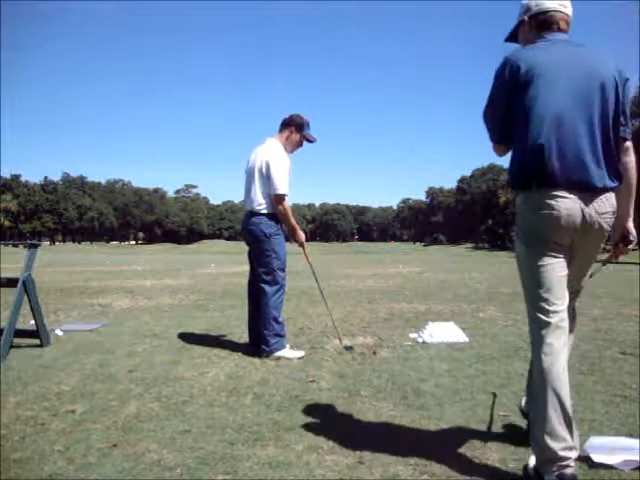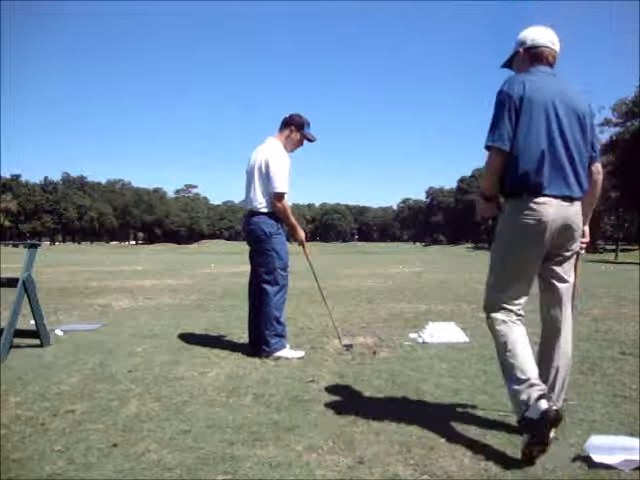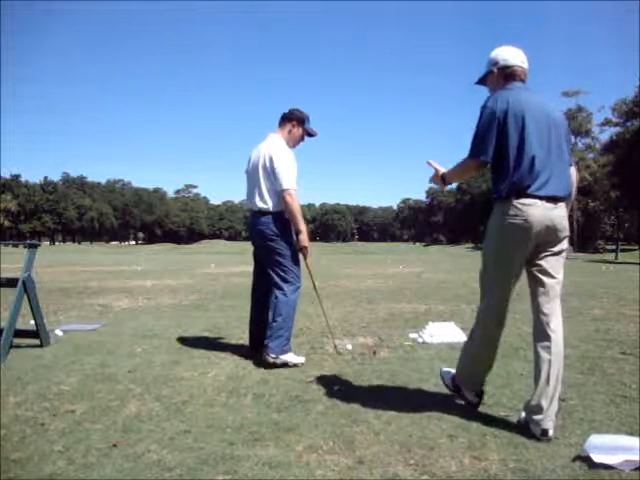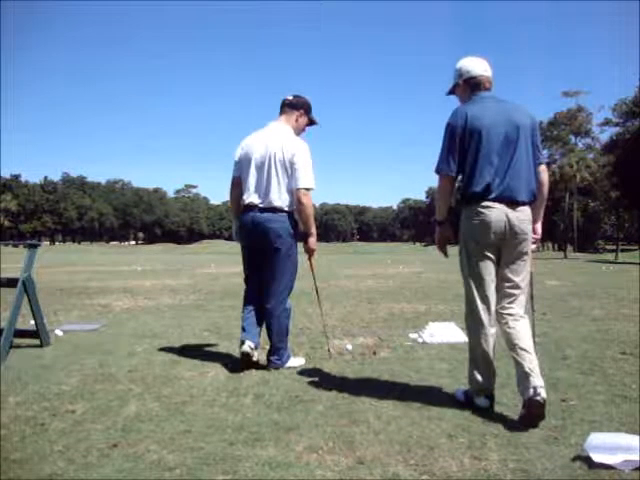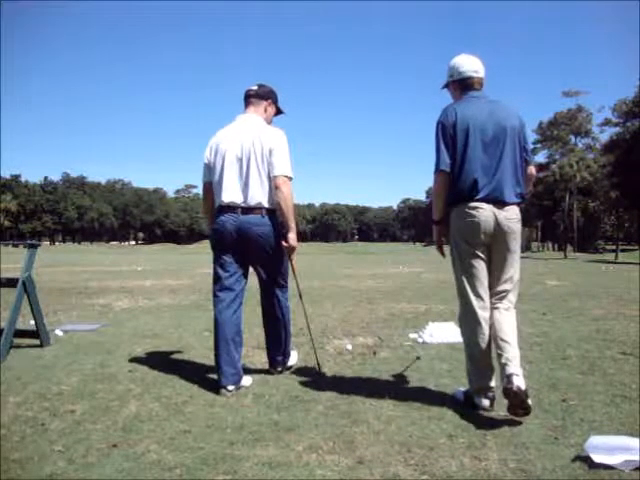
dt=0.5s
person 1, frame 1
left shoulder: (517, 64)
left elbow: (499, 145)
left hip: (543, 205)
right hip: (598, 207)
left knee: (549, 329)
right knee: (564, 319)
right ankle: (540, 411)
person 1, frame 2
left shoulder: (515, 88)
right shoulder: (579, 102)
left elbow: (497, 155)
right elbow: (595, 171)
left wrist: (487, 196)
right wrist: (585, 220)
left hip: (527, 209)
right hip: (569, 212)
left knee: (503, 309)
right knee: (559, 319)
left ankle: (535, 401)
right ankle: (544, 411)
person 1, frame 3
left shoulder: (497, 104)
right shoulder: (554, 113)
left elbow: (478, 162)
right elbow: (572, 174)
left wrist: (444, 176)
left hip: (516, 212)
right hip: (556, 215)
left knee: (493, 305)
right knee: (549, 315)
left ankle: (468, 385)
right ankle: (542, 417)
person 1, frame 4
left shoulder: (462, 116)
right shoulder: (524, 116)
left elbow: (447, 178)
right elbow: (542, 173)
left wrist: (441, 223)
right wrist: (537, 219)
left hip: (481, 215)
right hip: (520, 216)
left knee: (481, 308)
right knee: (513, 308)
left ankle: (481, 390)
right ankle: (533, 387)
person 1, frame 5
left shoulder: (451, 115)
right shoulder: (512, 116)
left elbow: (443, 175)
right elbow: (530, 173)
left wrist: (437, 221)
left hip: (468, 214)
right hip: (508, 215)
left knee: (475, 305)
right knee: (503, 301)
left ankle: (481, 389)
right ankle: (513, 377)
person 2, frame 1
left shoulder: (259, 151)
right shoulder: (278, 156)
right elbow: (279, 202)
right wrist: (295, 230)
left hip: (252, 220)
right hip: (267, 224)
left knee: (259, 283)
right knee: (273, 283)
left ankle: (259, 340)
right ankle: (272, 344)
person 2, frame 2
left shoulder: (261, 150)
right shoulder: (278, 155)
right elbow: (278, 201)
right wrist: (296, 229)
left hip: (254, 220)
right hip: (267, 224)
left knee: (259, 283)
right knee: (275, 283)
left ankle: (258, 341)
right ankle: (273, 344)
person 2, frame 3
left shoulder: (259, 149)
right shoulder: (281, 151)
right elbow: (288, 196)
right wrist: (301, 231)
left hip: (257, 220)
right hip: (275, 223)
left knee: (263, 284)
right knee: (288, 284)
left ankle: (258, 342)
right ankle: (277, 348)
person 2, frame 4
left shoulder: (249, 141)
right shoulder: (296, 146)
left elbow: (235, 188)
right elbow: (302, 197)
left wrist: (238, 220)
right wrist: (311, 233)
left hip: (249, 219)
right hip: (279, 222)
left knee: (254, 285)
right knee: (279, 292)
left ankle: (249, 339)
right ankle: (279, 356)
person 2, frame 5
left shoulder: (218, 138)
right shoulder: (272, 135)
left elbow: (208, 192)
right elbow: (281, 185)
left wrist: (214, 227)
right wrist: (291, 229)
left hip: (225, 221)
right hip: (262, 221)
left knee: (227, 297)
right knee: (274, 292)
left ankle: (229, 376)
right ankle: (279, 358)
